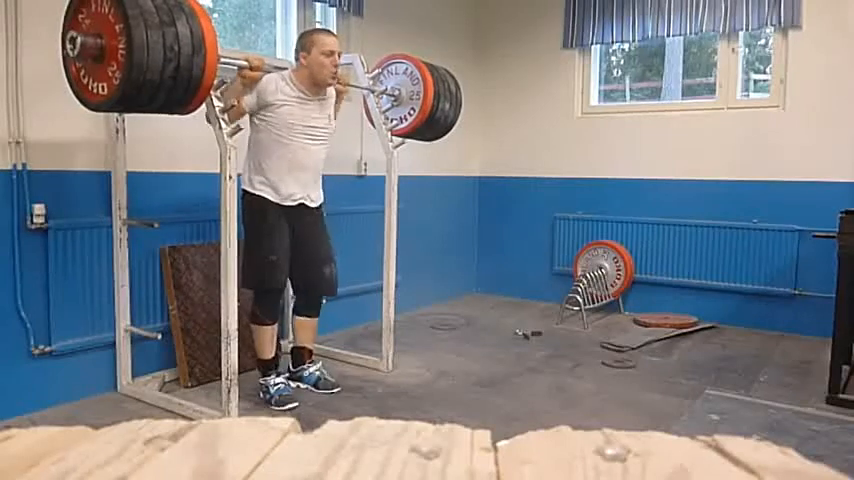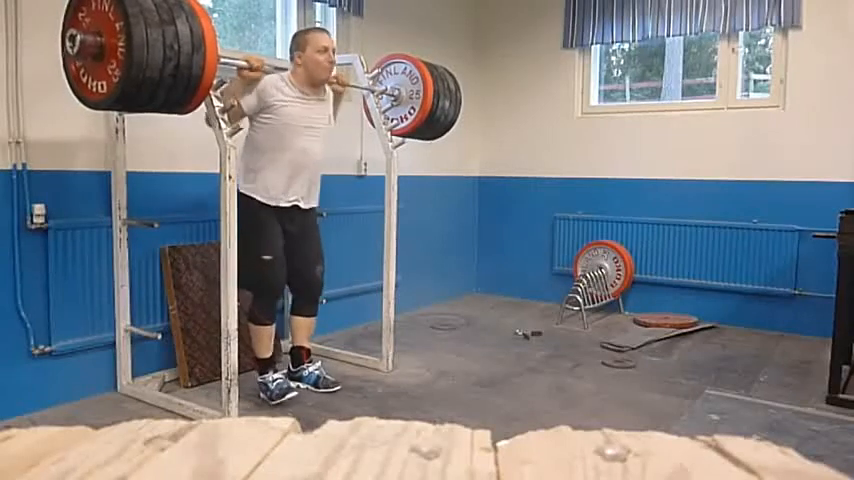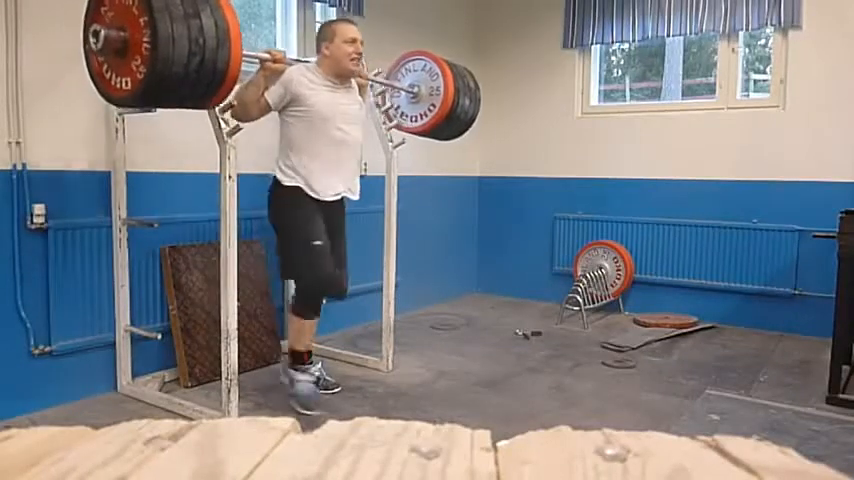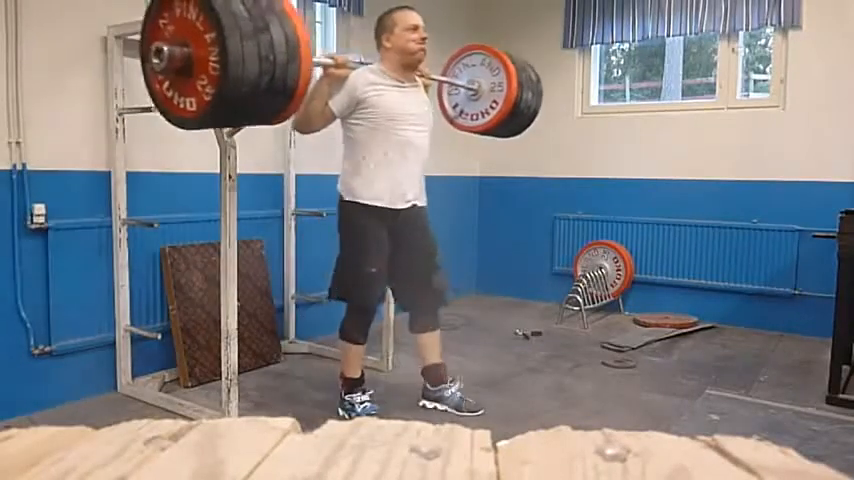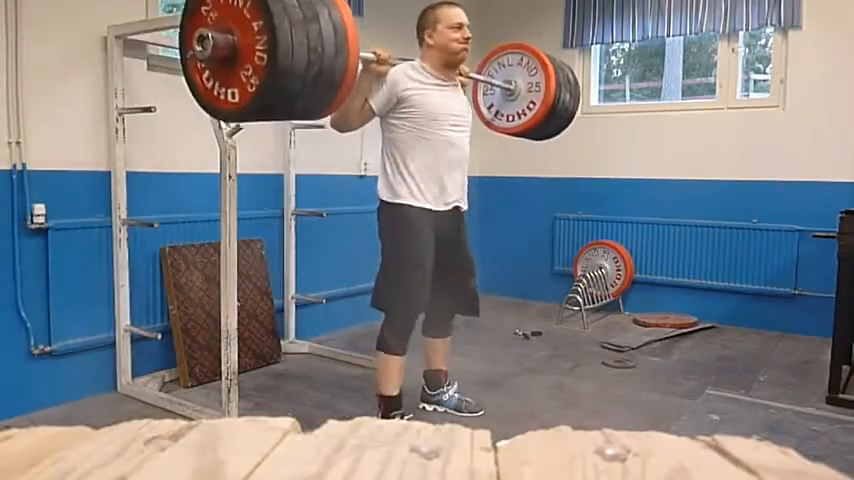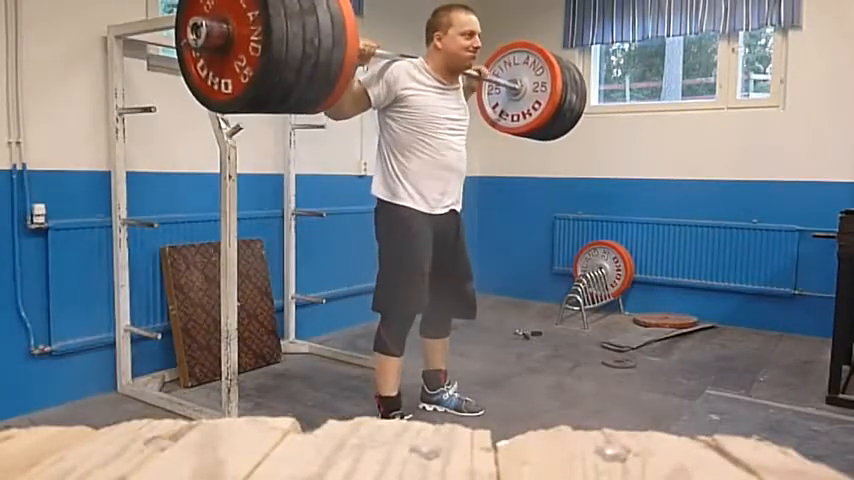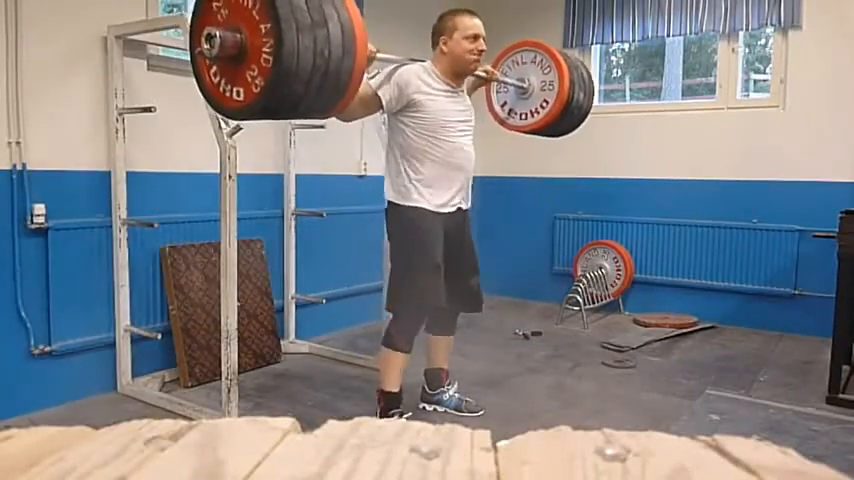
dt=0.7s
person 1, frame 1
left shoulder: (327, 96)
right shoulder: (270, 87)
right wrist: (242, 78)
left hip: (309, 204)
right hip: (267, 203)
left knee: (315, 285)
right knee: (270, 289)
left ankle: (303, 364)
right ankle: (270, 377)
person 1, frame 2
left shoulder: (324, 95)
right shoulder: (268, 88)
left wrist: (337, 95)
right wrist: (242, 79)
left hip: (303, 206)
right hip: (262, 204)
left knee: (310, 286)
right knee: (268, 288)
left ankle: (302, 364)
right ankle: (267, 374)
person 1, frame 3
left shoulder: (354, 89)
right shoulder: (296, 80)
right elbow: (242, 112)
right wrist: (265, 73)
left hip: (333, 199)
right hip: (296, 195)
left knee: (318, 285)
right knee: (315, 279)
left ankle: (301, 364)
right ankle: (302, 372)
person 1, frame 4
left shoulder: (418, 88)
right shoulder: (359, 82)
right elbow: (304, 123)
right wrist: (328, 78)
left hip: (411, 208)
right hip: (366, 208)
left knee: (426, 295)
right knee: (363, 302)
left ankle: (437, 387)
right ankle: (352, 394)
person 1, frame 5
left shoulder: (456, 85)
right shoulder: (400, 79)
right elbow: (342, 121)
right wrist: (365, 76)
left hip: (450, 210)
right hip: (408, 211)
left knee: (446, 302)
right knee: (403, 309)
left ankle: (436, 389)
right ankle: (390, 412)
person 1, frame 6
left shoulder: (456, 84)
right shoulder: (399, 75)
right elbow: (337, 109)
right wrist: (352, 65)
left hip: (447, 213)
right hip: (405, 212)
left knee: (445, 303)
right knee: (400, 311)
left ankle: (436, 388)
right ankle: (389, 413)
person 1, frame 7
left shoulder: (461, 87)
right shoulder: (409, 79)
right elbow: (347, 109)
left wrist: (479, 82)
left hip: (455, 210)
right hip: (416, 211)
left knee: (451, 300)
right knee: (412, 305)
left ankle: (437, 388)
right ankle: (388, 411)
